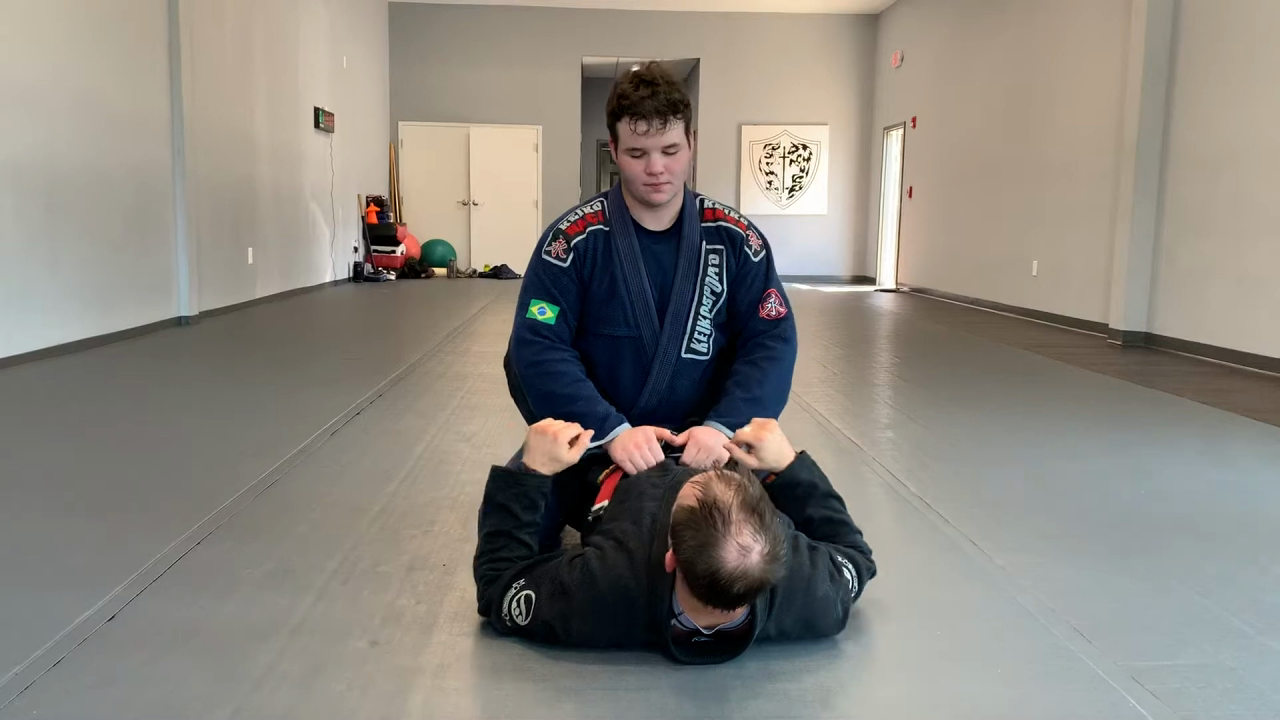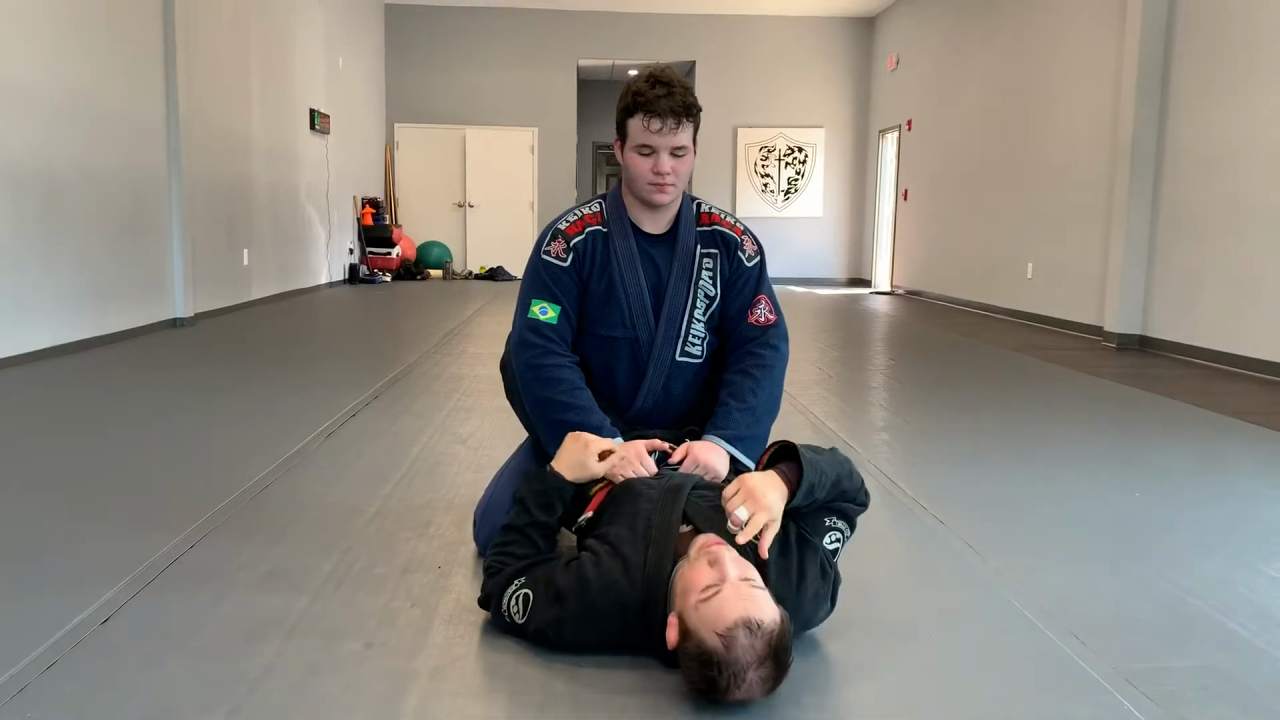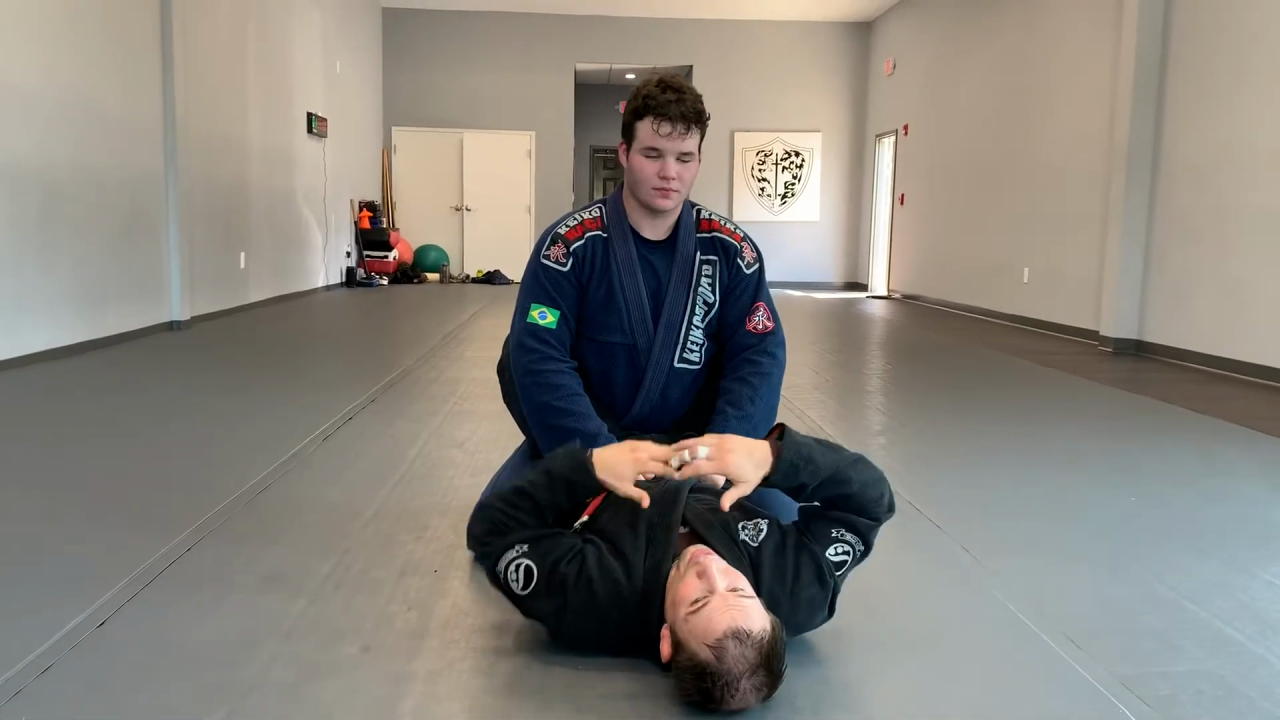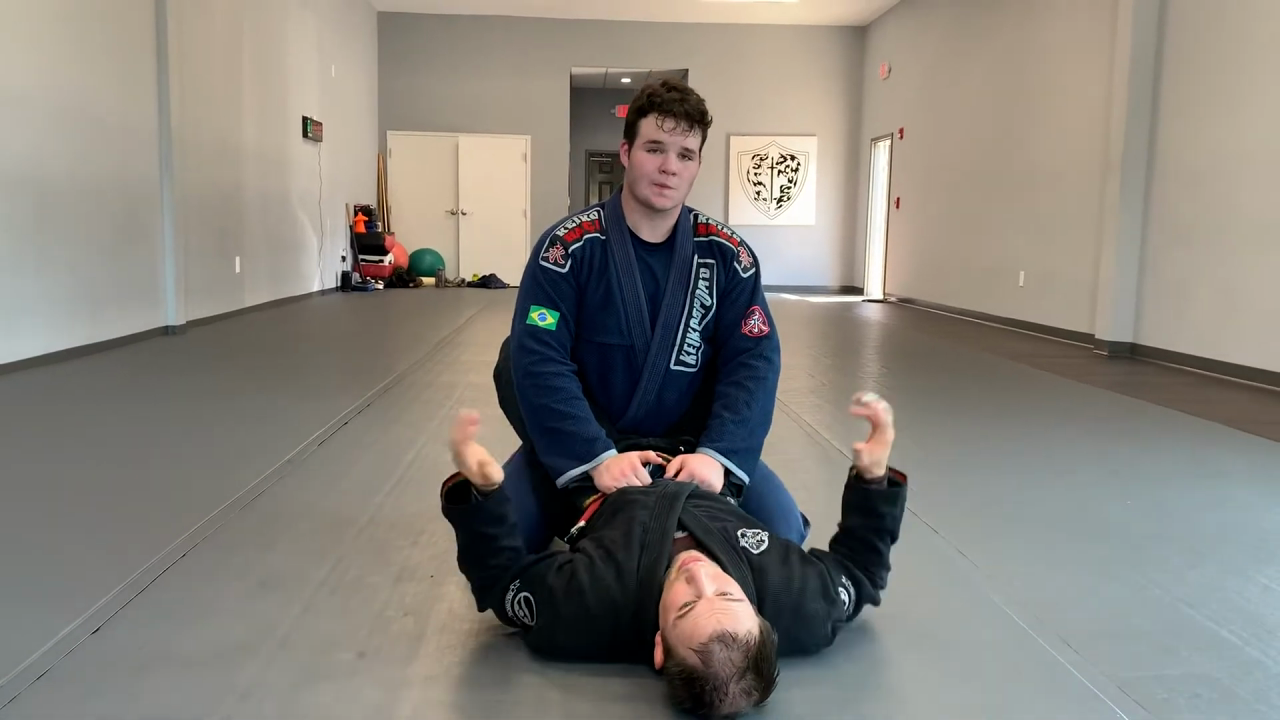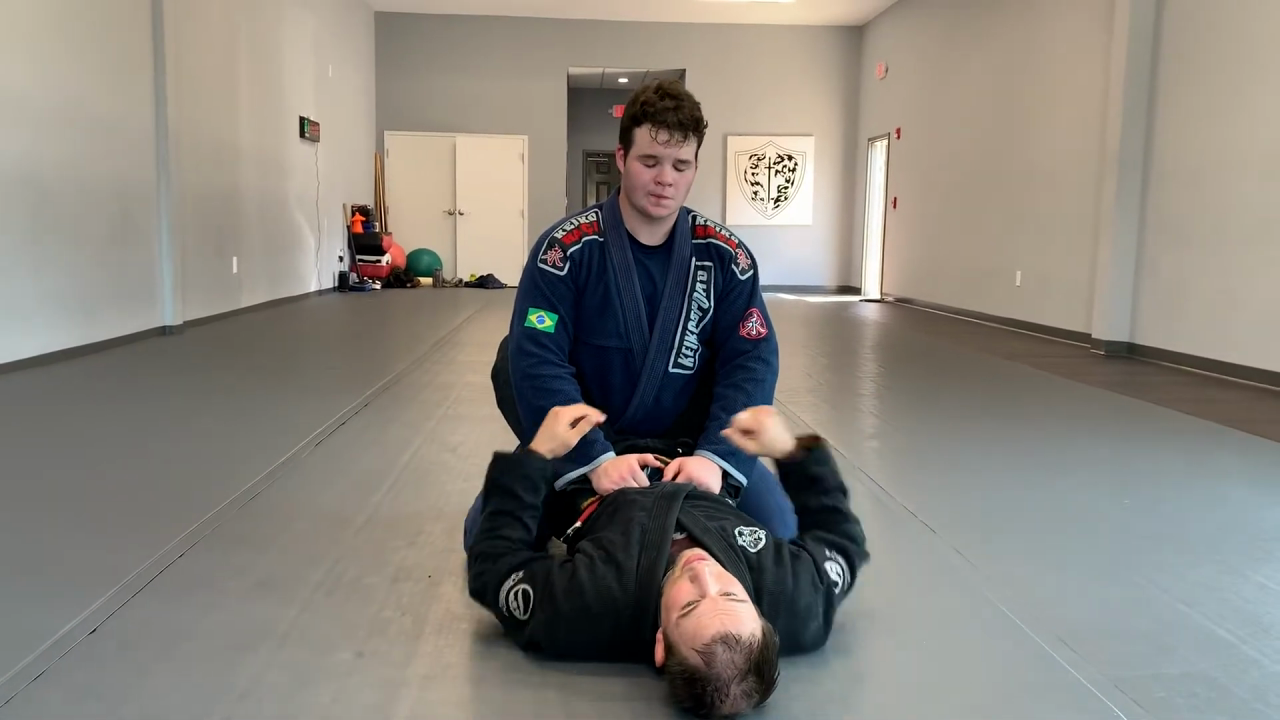
dt=0.7s
person 1, frame 1
left shoulder: (735, 237)
right shoulder: (574, 238)
left elbow: (772, 342)
right elbow: (537, 348)
left wrist: (723, 426)
right wrist: (611, 430)
left hip: (700, 439)
right hip: (592, 435)
person 1, frame 2
left shoulder: (728, 242)
right shoulder: (572, 239)
left elbow: (762, 348)
right elbow: (538, 353)
left wrist: (721, 440)
right wrist: (602, 443)
left hip: (693, 438)
right hip: (584, 436)
right knee: (497, 530)
person 1, frame 3
left shoulder: (729, 248)
right shoulder: (571, 242)
left elbow: (758, 356)
right elbow: (536, 357)
right wrist: (601, 451)
left hip: (693, 440)
right hip: (584, 438)
person 1, frame 4
left shoulder: (726, 254)
right shoulder: (571, 245)
left elbow: (754, 360)
right elbow: (537, 358)
left wrist: (716, 454)
right wrist: (597, 456)
left hip: (689, 444)
right hip: (583, 445)
left knee: (781, 531)
person 1, frame 5
left shoulder: (725, 255)
right shoulder: (568, 247)
left elbow: (752, 361)
right elbow: (536, 361)
left wrist: (713, 454)
right wrist: (595, 457)
left hip: (686, 444)
right hip: (584, 442)
left knee: (778, 530)
person 2, frame 1
left shoulder: (600, 598)
right shoulder: (814, 603)
left elbow: (499, 588)
right elbow: (853, 555)
left wrist: (532, 471)
right wrist: (788, 464)
person 2, frame 2
left shoulder: (594, 605)
right shoulder: (803, 592)
left elbow: (501, 584)
right elbow: (847, 488)
left wrist: (556, 476)
right wrist: (785, 477)
person 2, frame 3
left shoulder: (595, 607)
right shoulder: (799, 595)
left elbow: (493, 530)
right elbow: (868, 498)
left wrist: (585, 464)
right wrist: (773, 456)
person 2, frame 4
left shoulder: (585, 611)
right shoulder: (796, 608)
left elbow: (498, 579)
right elbow: (861, 572)
left wrist: (481, 488)
right wrist: (875, 474)
person 2, frame 5
left shoulder: (587, 612)
right shoulder: (791, 606)
left elbow: (494, 567)
right elbow: (840, 541)
left wrist: (535, 456)
right wrist: (790, 451)
